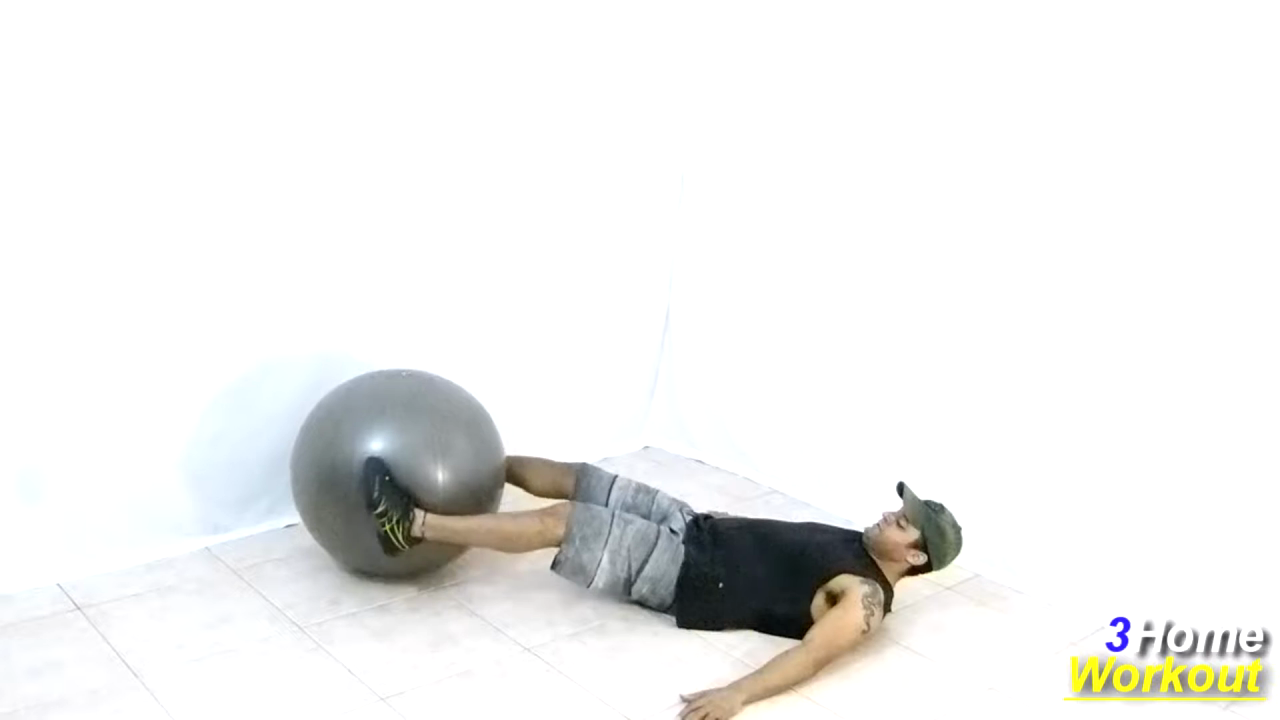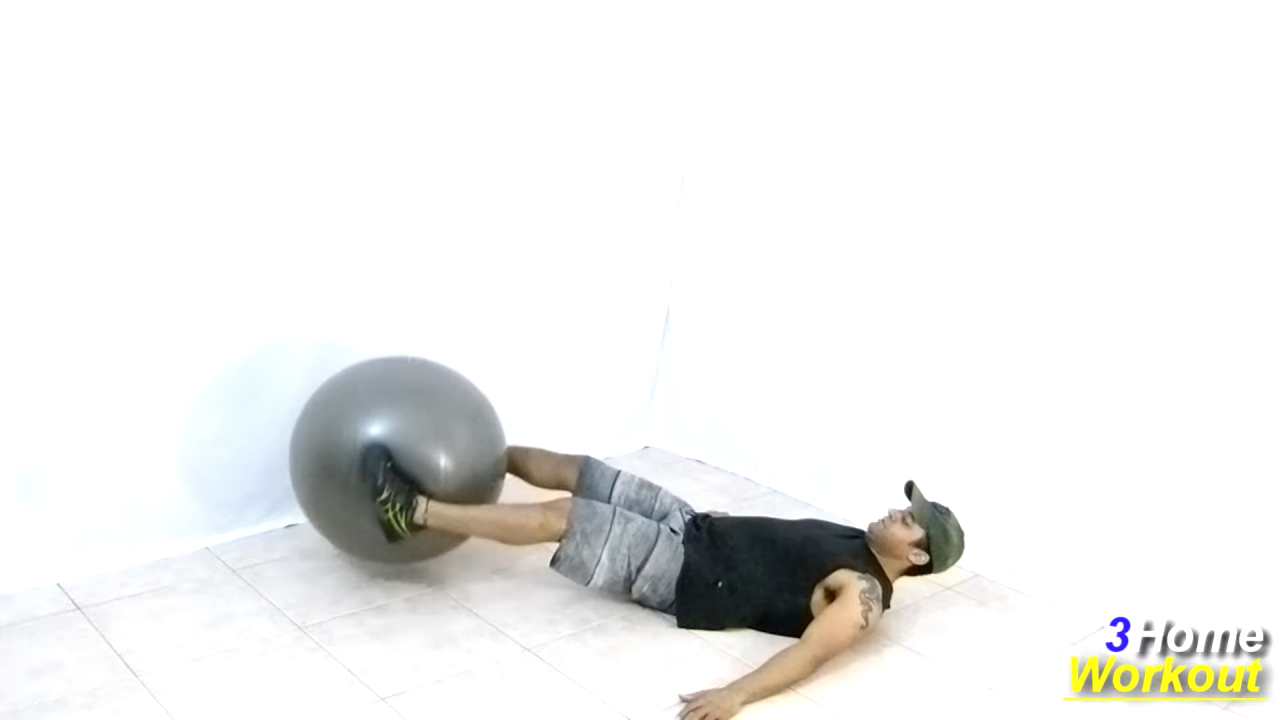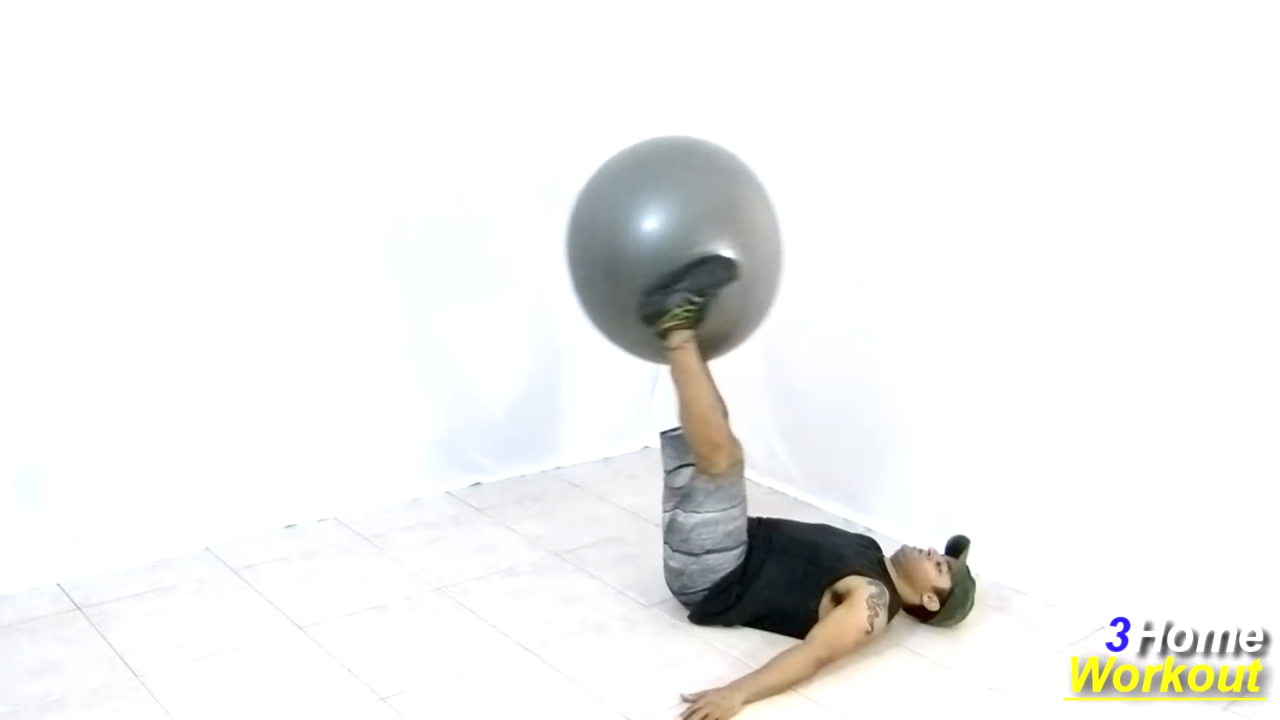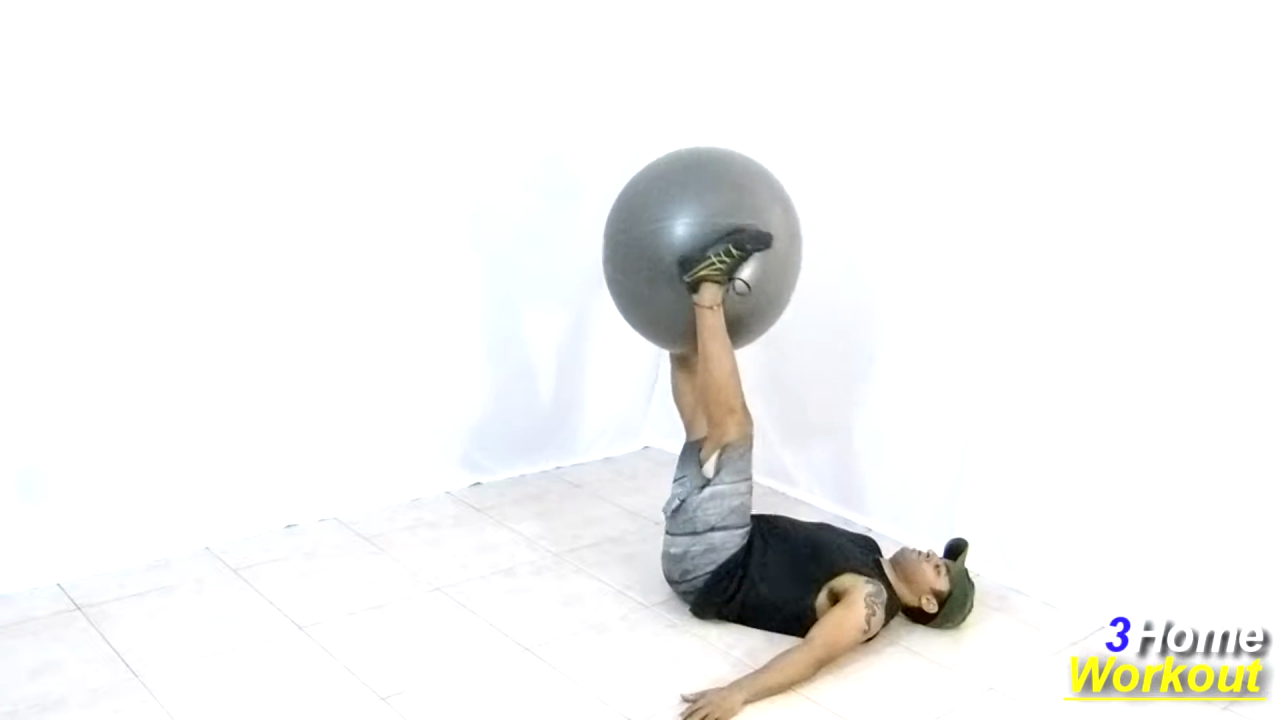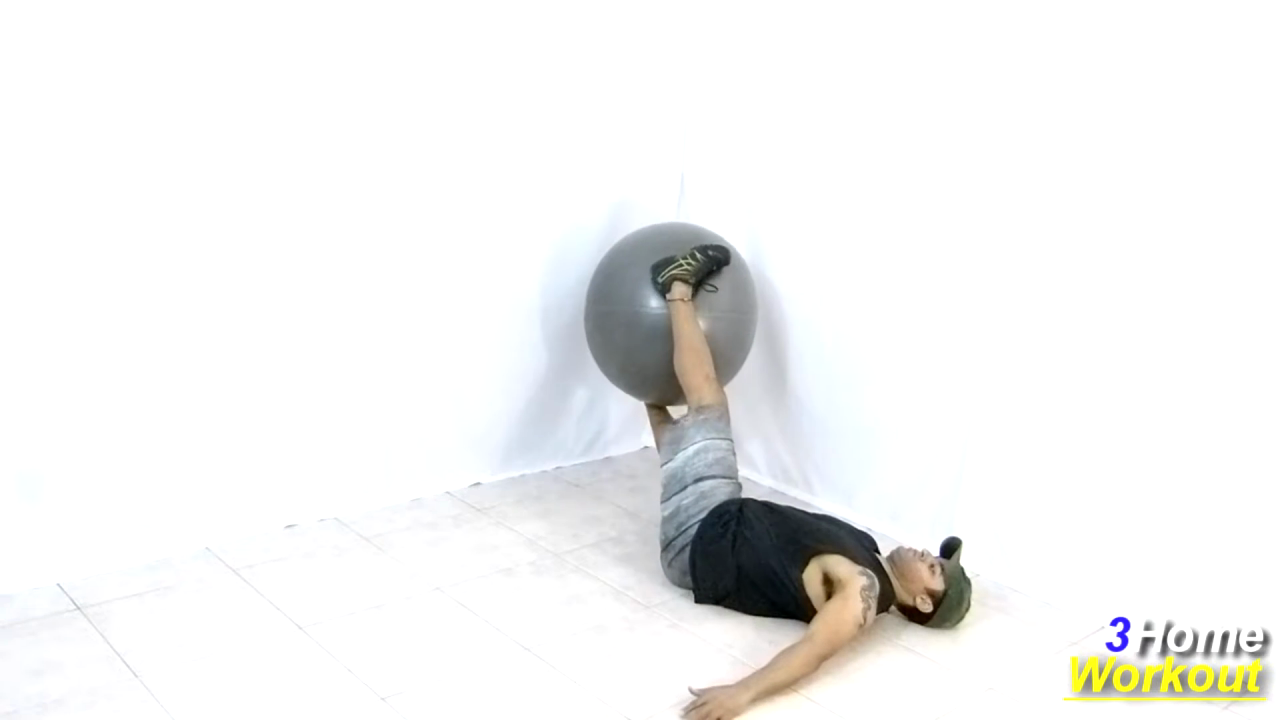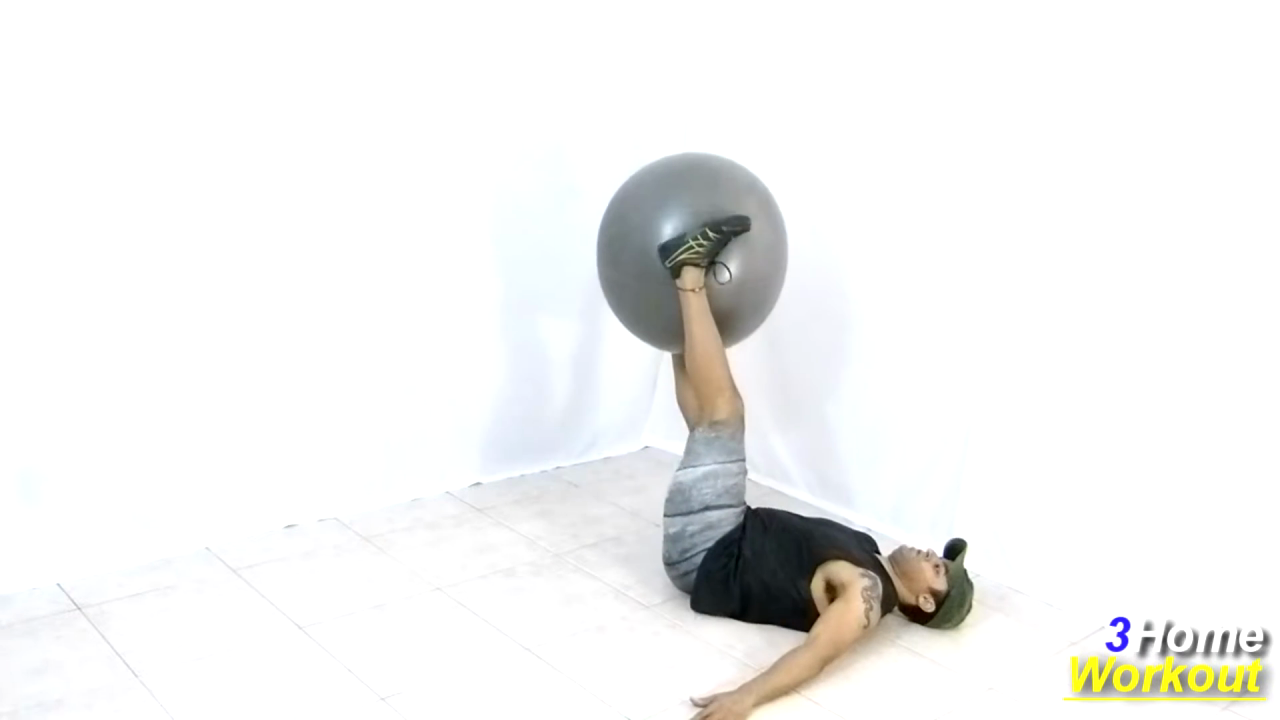
dt=0.7s
person 1, frame 1
left shoulder: (866, 597)
right shoulder: (851, 542)
left elbow: (811, 653)
right wrist: (714, 520)
left hip: (690, 577)
right hip: (695, 531)
left knee: (558, 521)
right knee: (573, 479)
left ankle: (413, 524)
person 1, frame 2
left shoulder: (863, 594)
right shoulder: (853, 542)
left elbow: (811, 652)
right wrist: (665, 505)
left hip: (689, 576)
right hip: (695, 530)
left knee: (559, 517)
right knee: (577, 470)
left ankle: (417, 511)
person 1, frame 3
left shoulder: (871, 603)
right shoulder: (864, 550)
left elbow: (813, 656)
left hip: (710, 581)
left knee: (720, 452)
right knee: (707, 426)
left ankle: (678, 325)
right ankle: (677, 320)
person 1, frame 4
left shoulder: (869, 601)
right shoulder: (867, 552)
left elbow: (813, 654)
left hip: (707, 570)
right hip: (710, 555)
left knee: (732, 427)
right knee: (707, 425)
left ankle: (710, 288)
person 1, frame 5
left shoulder: (863, 591)
right shoulder: (865, 550)
left elbow: (814, 651)
left hip: (702, 538)
right hip: (712, 536)
left knee: (707, 402)
left ankle: (679, 287)
person 1, frame 6
left shoulder: (865, 595)
right shoulder: (867, 555)
left elbow: (817, 652)
left hip: (704, 559)
right hip: (723, 545)
left knee: (723, 414)
left ankle: (691, 273)
